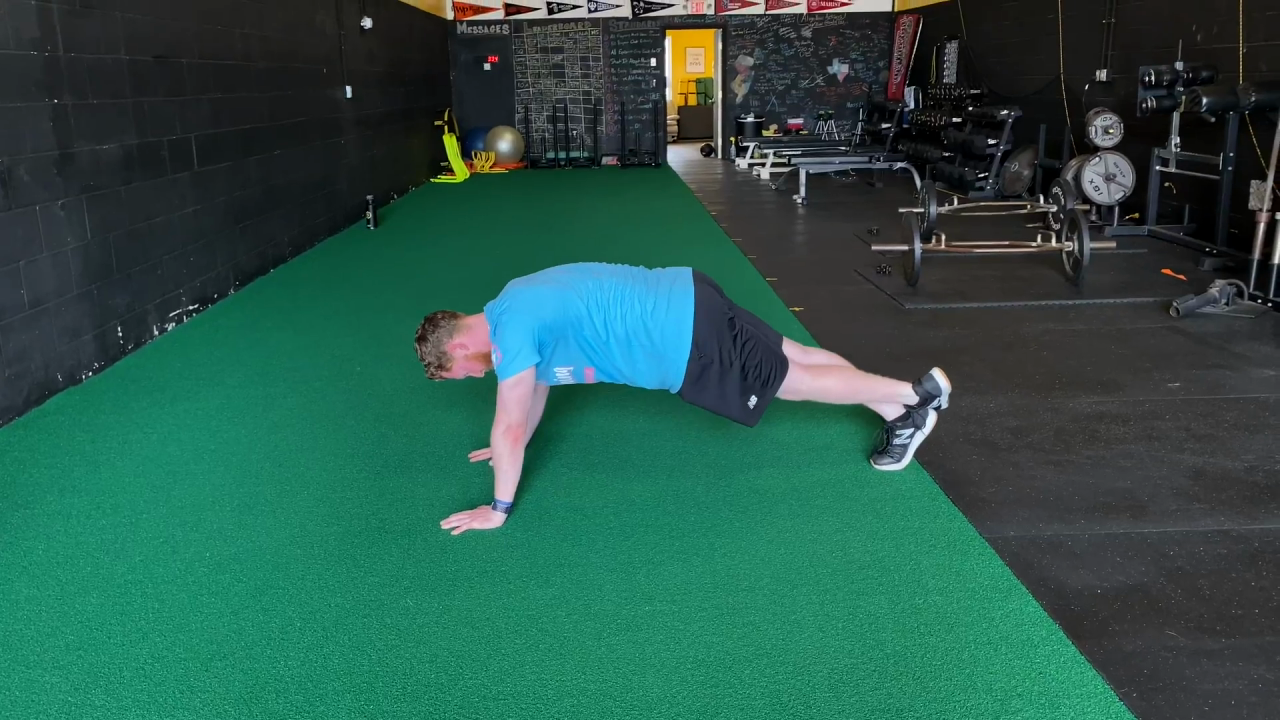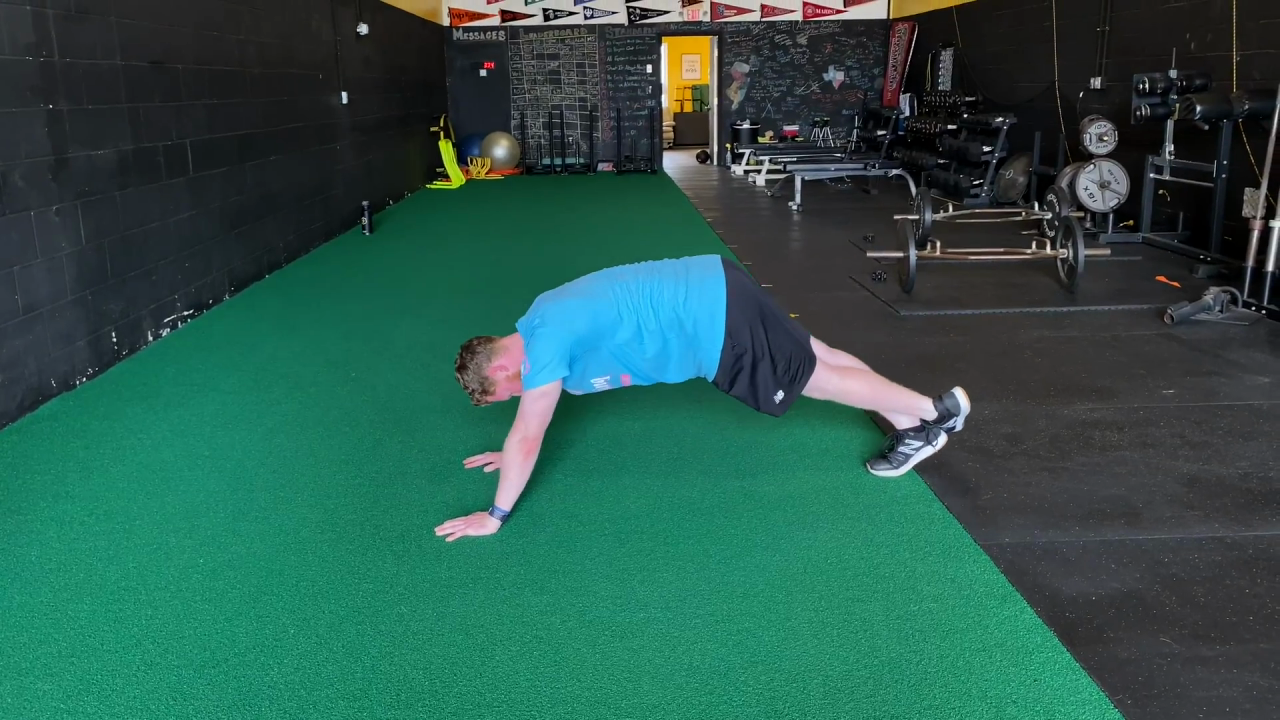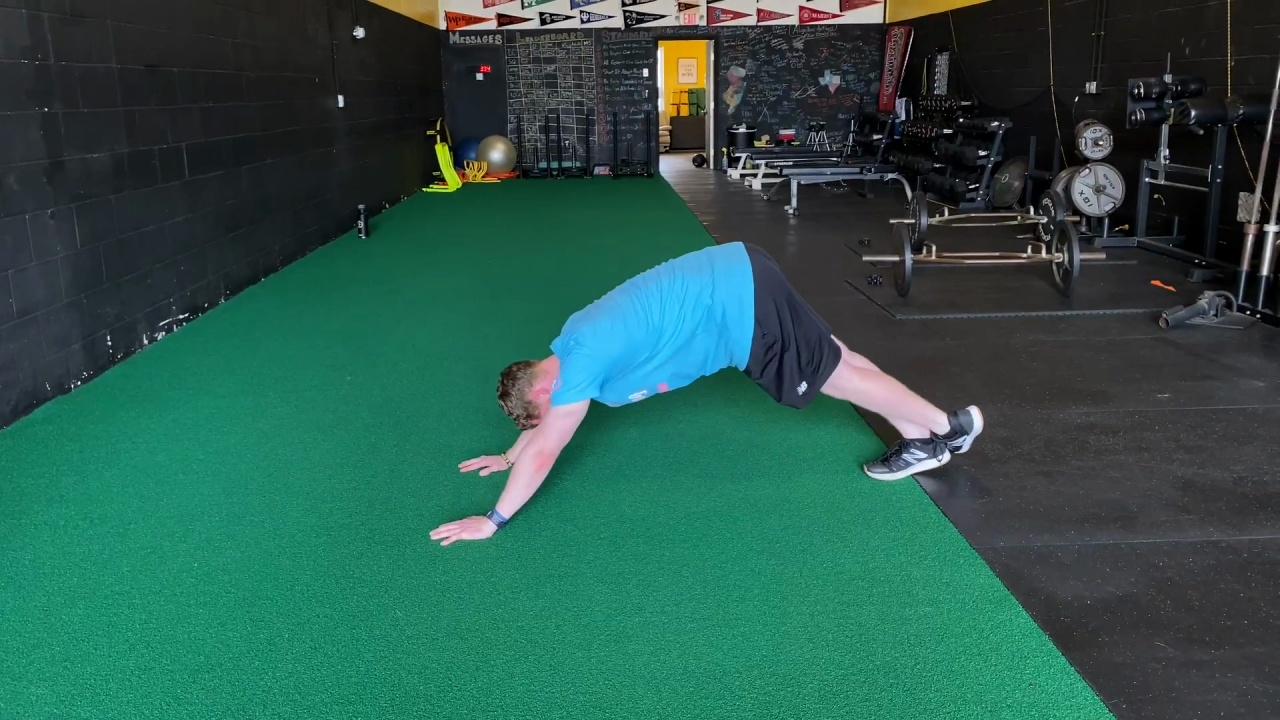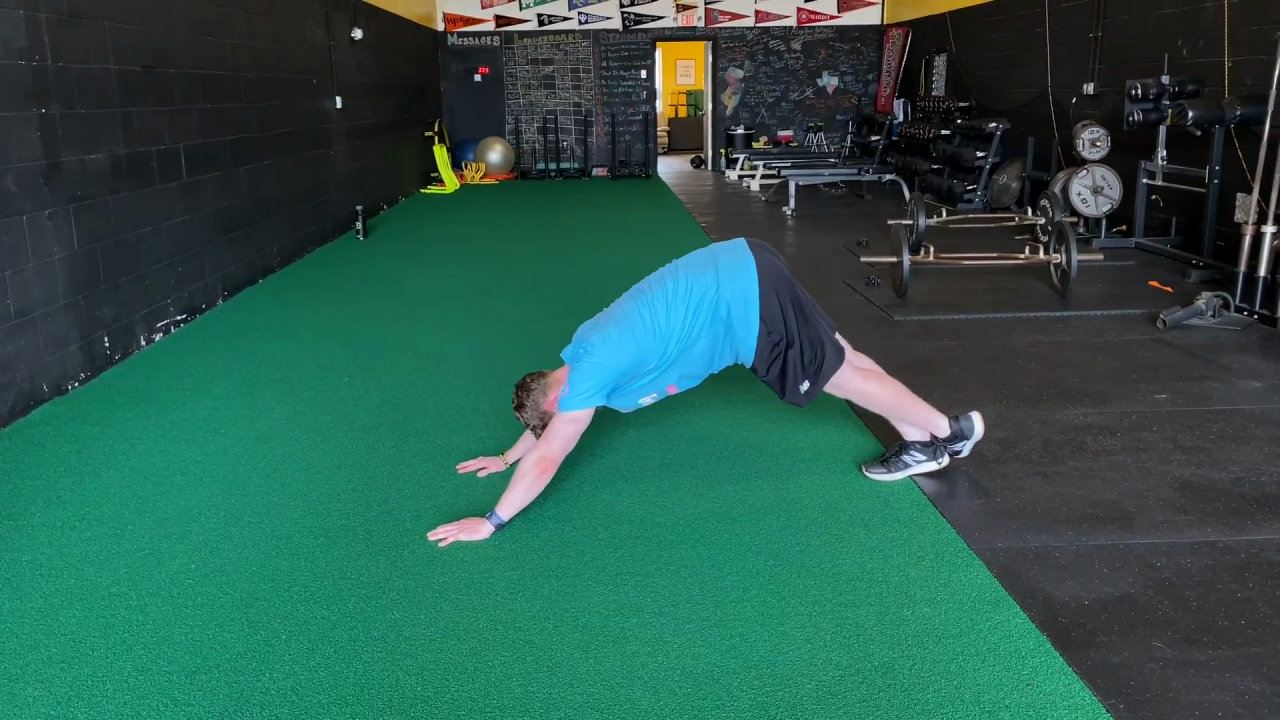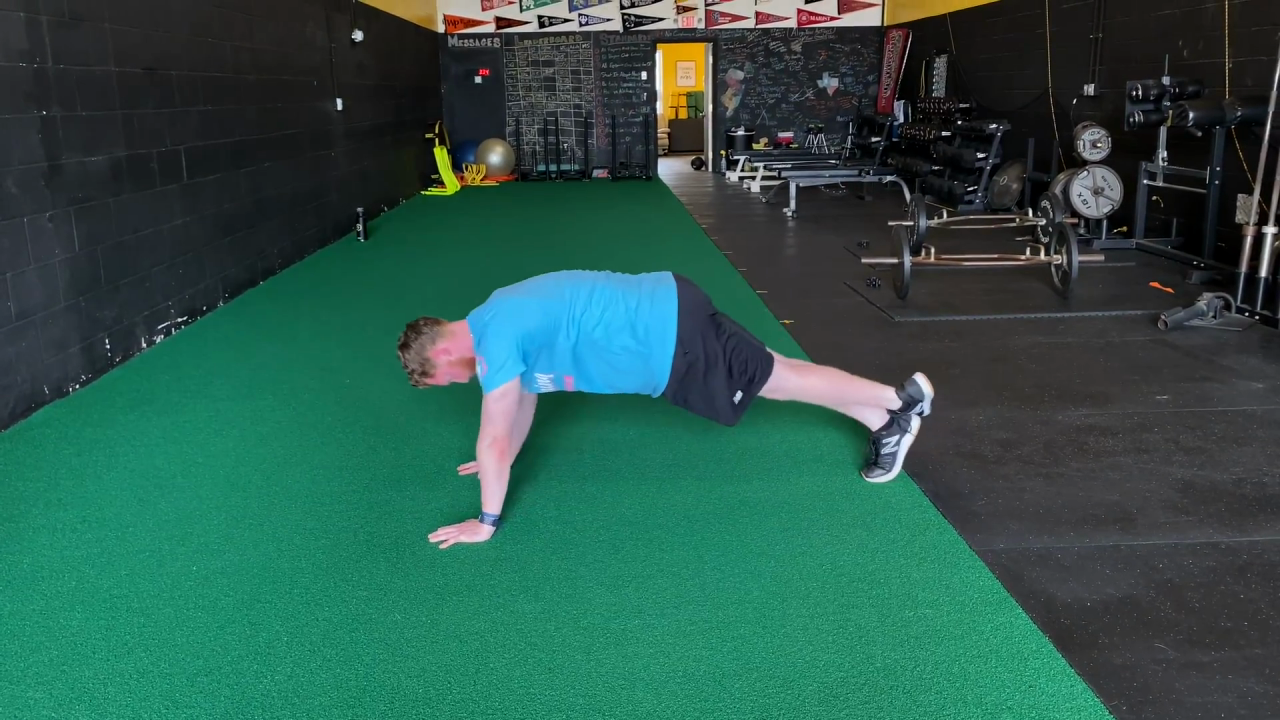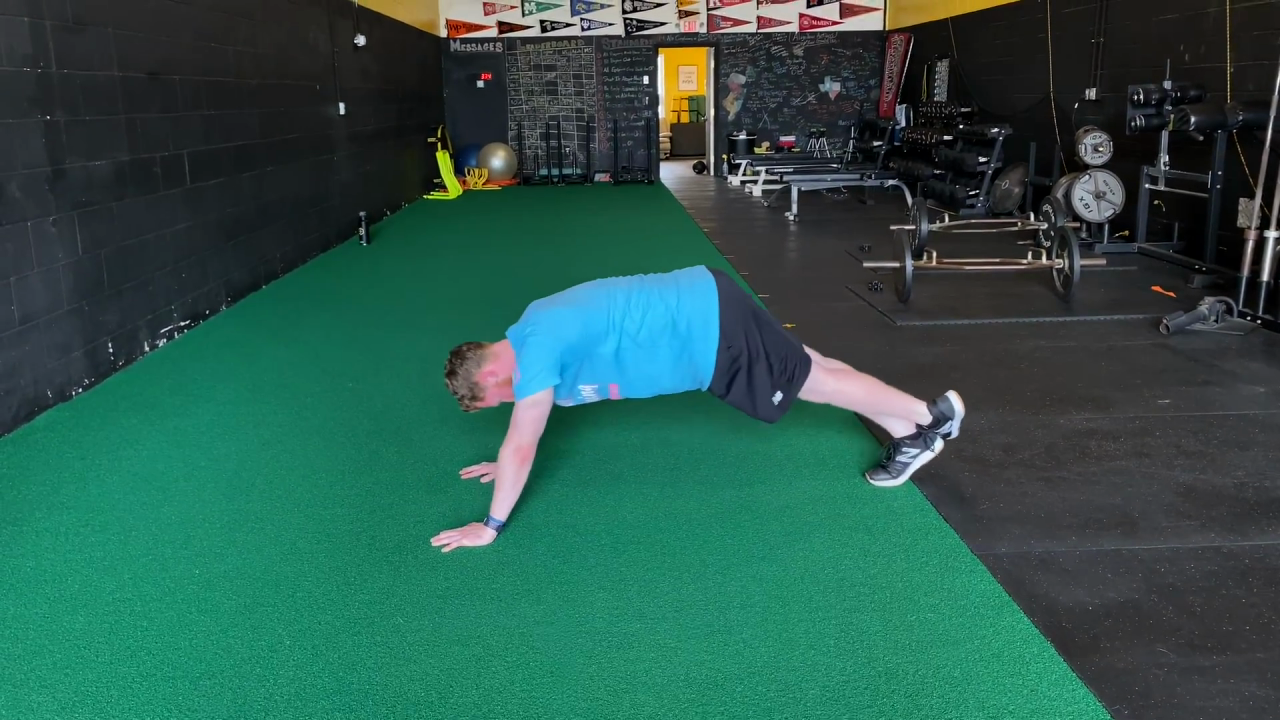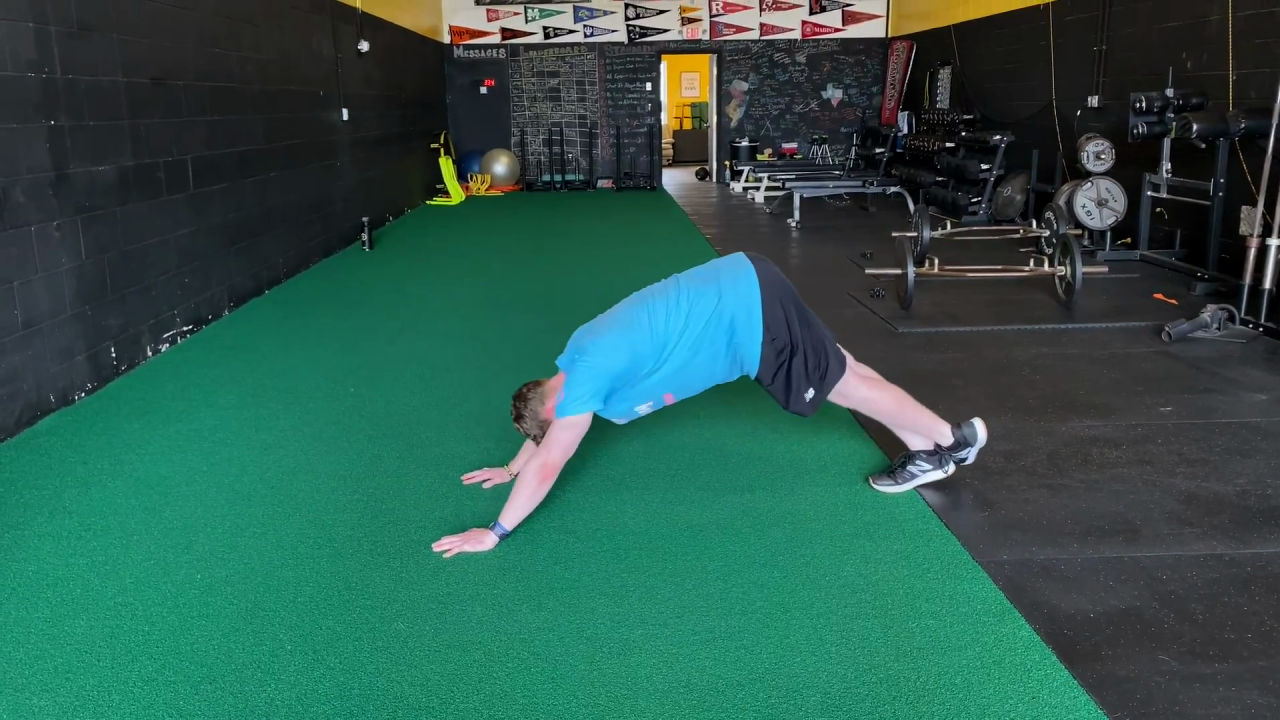
dt=0.7s
person 1, frame 1
left shoulder: (509, 330)
right shoulder: (518, 308)
left elbow: (509, 426)
right elbow: (537, 381)
left wrist: (499, 509)
right wrist: (510, 446)
left hip: (685, 341)
right hip: (683, 306)
left knee: (793, 381)
right knee: (791, 357)
left ankle: (916, 394)
right ankle: (900, 414)
person 1, frame 2
left shoulder: (544, 343)
right shoulder: (542, 324)
left elbow: (528, 435)
left wrist: (495, 515)
right wrist: (511, 453)
left hip: (714, 324)
right hip: (711, 292)
left knee: (819, 378)
right knee: (816, 356)
left ankle: (935, 411)
right ankle: (912, 425)
person 1, frame 3
left shoulder: (581, 363)
right shoulder: (573, 345)
left elbow: (544, 449)
right elbow: (544, 415)
left wrist: (492, 520)
right wrist: (508, 456)
left hip: (741, 305)
right hip: (737, 279)
left knee: (833, 375)
right knee: (831, 358)
left ankle: (946, 427)
right ankle: (921, 436)
person 1, frame 4
left shoulder: (590, 369)
right shoulder: (583, 353)
left elbow: (547, 456)
right elbow: (546, 416)
left wrist: (492, 521)
right wrist: (506, 457)
left hip: (746, 300)
right hip: (742, 273)
left knee: (837, 374)
right knee: (836, 356)
left ankle: (946, 433)
right ankle: (920, 440)
person 1, frame 5
left shoulder: (494, 337)
right shoulder: (503, 320)
left elbow: (494, 436)
right elbow: (524, 395)
left wrist: (487, 521)
right wrist: (503, 462)
left hip: (668, 337)
right hip: (663, 315)
left knee: (775, 380)
right knee: (771, 372)
left ankle: (900, 401)
right ankle: (886, 424)
person 1, frame 6
left shoulder: (534, 351)
right shoulder: (536, 334)
left elbow: (521, 443)
right elbow: (537, 420)
left wrist: (491, 526)
right wrist: (505, 464)
left hip: (708, 331)
right hip: (702, 307)
left knee: (813, 382)
right knee: (806, 368)
left ankle: (930, 417)
right ankle: (910, 431)
person 1, frame 7
left shoulder: (587, 377)
right shoulder: (578, 360)
left elbow: (549, 463)
right elbow: (546, 422)
left wrist: (495, 532)
right wrist: (511, 468)
left hip: (752, 314)
right hip: (744, 287)
left knee: (840, 384)
right knee: (837, 367)
left ankle: (951, 440)
right ankle: (927, 447)
